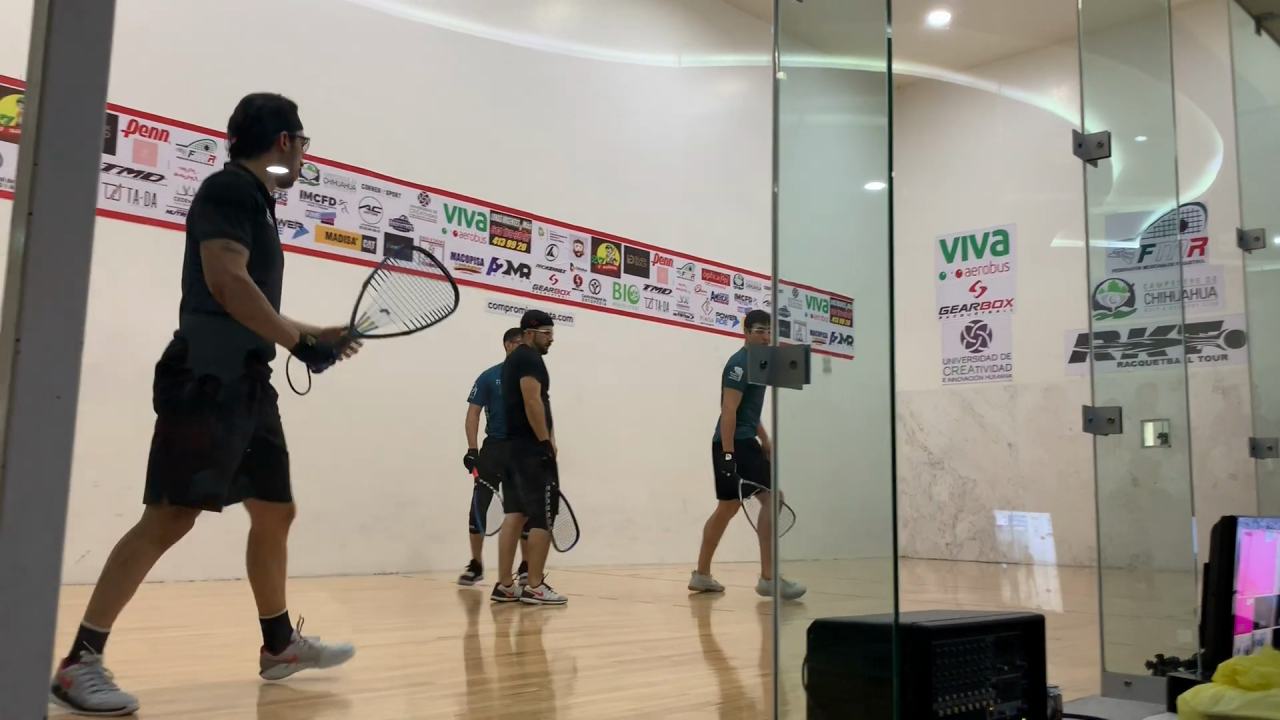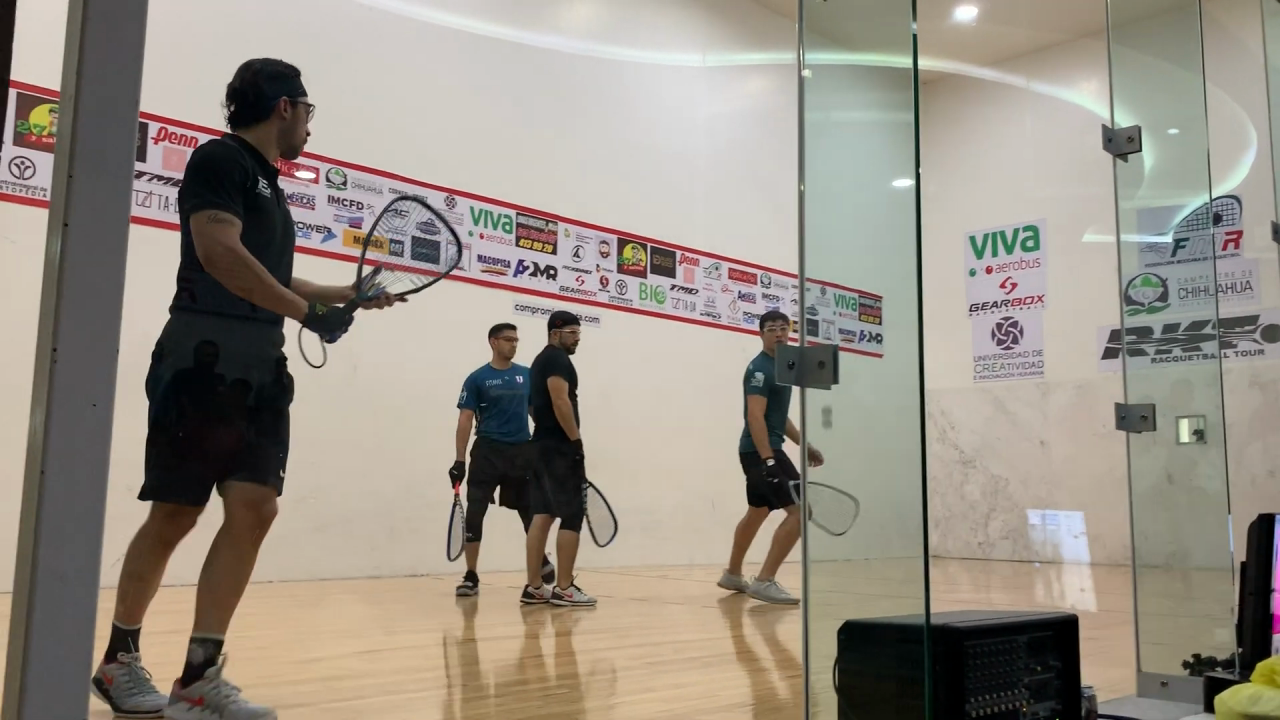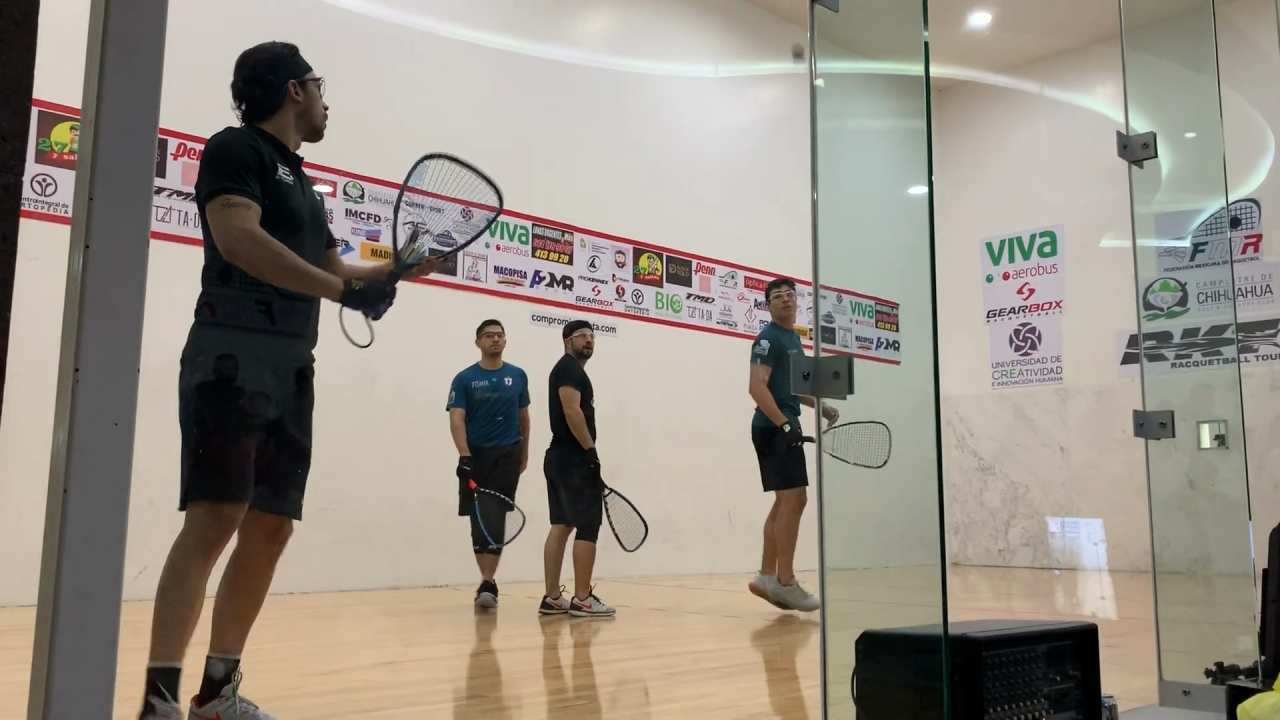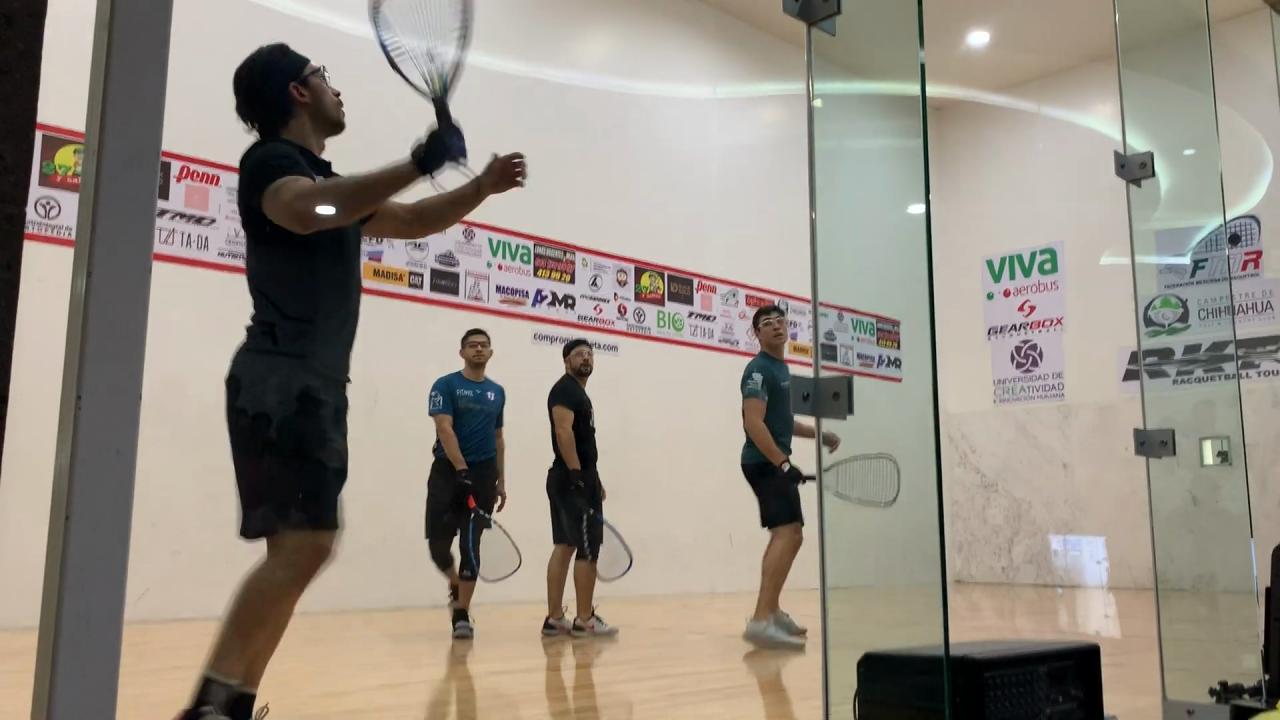
dt=0.3s
person 1, frame 1
left shoulder: (251, 200)
right shoulder: (232, 188)
right elbow: (226, 279)
left wrist: (311, 334)
right wrist: (299, 341)
left hip: (243, 380)
right hip: (211, 375)
left knee: (274, 513)
right knee: (171, 516)
left ankle: (280, 642)
right ankle: (82, 660)
person 1, frame 2
left shoulder: (269, 187)
right shoulder: (219, 157)
right elbow: (217, 250)
left wrist: (346, 294)
right wrist: (306, 311)
left hip: (260, 368)
right hip: (201, 358)
left knee: (254, 508)
right knee: (174, 515)
right ankle: (120, 657)
person 1, frame 3
left shoulder: (300, 182)
right shoulder: (234, 149)
left elbow: (332, 268)
right elbow: (238, 239)
left wrist: (396, 270)
right wrist: (343, 289)
left hip: (289, 373)
right hip: (230, 363)
left knee: (268, 532)
right knee: (216, 521)
person 1, frame 4
left shoulder: (328, 183)
right shoulder: (268, 158)
left elbow: (412, 222)
right elbow: (305, 211)
left wrist: (481, 186)
right wrist: (415, 164)
left hip: (315, 389)
right hip: (281, 385)
left knee: (298, 552)
right knee: (305, 546)
person 2, frame 1
right shoulder: (741, 362)
right elbow: (728, 410)
left wrist: (766, 441)
right wrist: (729, 453)
left hip: (735, 443)
right hip: (735, 443)
left knee: (726, 508)
right knee: (771, 499)
left ankle: (701, 574)
right ankle: (769, 578)
person 2, frame 2
left shoulder: (780, 367)
right shoulder: (759, 368)
right elbow: (755, 417)
left wrist: (804, 445)
right wrist: (769, 459)
left hip: (768, 451)
right hip: (761, 452)
left knee: (757, 514)
right knee: (798, 511)
left ankle: (733, 574)
right ankle: (764, 581)
person 2, frame 3
left shoulder: (794, 338)
right shoulder: (767, 339)
right elbow: (757, 387)
left wrist: (819, 405)
right wrist: (785, 423)
left hip: (785, 427)
right hip: (773, 428)
left knee: (784, 502)
right knee: (794, 499)
left ankle: (767, 577)
right ankle: (785, 582)
person 2, frame 4
left shoulder: (781, 367)
right shoulder: (759, 369)
right elbow: (754, 423)
left wrist: (817, 433)
right wrist: (783, 463)
left hip: (770, 463)
right hip: (765, 463)
left knee: (782, 537)
right knee: (789, 535)
left ankle: (771, 613)
right ankle: (762, 621)
person 3, frame 1
left shoulder: (511, 359)
right shoulder: (530, 358)
right elbow: (533, 402)
right wrist: (546, 443)
left hip: (512, 445)
right hip: (530, 448)
left knee: (516, 515)
right knee: (543, 517)
left ankle: (505, 585)
right ankle: (535, 587)
person 3, frame 2
left shoulder: (542, 360)
right shoulder: (557, 359)
right elbow: (561, 401)
right wrist: (577, 442)
left hip: (541, 446)
right hip: (558, 448)
left knee: (543, 516)
right knee: (572, 516)
left ankle: (534, 587)
right ankle: (564, 589)
person 3, frame 3
left shoulder: (566, 369)
right shoulder: (570, 368)
right elbow: (572, 410)
right wrist: (591, 451)
left hip: (559, 457)
right hip: (574, 459)
left knee: (561, 526)
right knee: (587, 526)
left ankle: (552, 598)
right ankle: (583, 599)
person 3, frame 4
left shoulder: (577, 391)
right shoulder: (565, 388)
right elbow: (563, 431)
left wrist: (592, 476)
right wrist: (577, 474)
left hip: (567, 479)
right hip: (572, 479)
left knee: (564, 547)
right knee: (588, 547)
left ankle: (555, 618)
right ankle: (585, 620)
person 4, frame 1
right shoulder: (489, 377)
right elbow: (473, 414)
right wrist: (472, 449)
right hip: (495, 447)
left knee: (522, 509)
right knee: (479, 505)
left ankle: (526, 565)
right ankle: (476, 564)
person 4, frame 2
left shoulder: (526, 375)
right shoulder: (476, 379)
right elbow: (465, 421)
right wrist: (459, 461)
left hip: (521, 450)
right hip: (487, 450)
left knee: (530, 511)
right knee: (474, 510)
left ankle: (542, 558)
right ankle: (471, 576)
person 4, frame 3
left shoulder: (518, 376)
right shoulder: (464, 379)
left elbow: (523, 416)
right elbow: (457, 420)
left wrist: (525, 454)
right wrist: (464, 457)
left hip: (507, 454)
right hip: (475, 456)
left knee: (495, 519)
right knee: (478, 524)
left ankle: (488, 583)
right ankle: (487, 583)
person 4, frame 4
left shoulder: (497, 392)
right shoulder: (446, 384)
right elbow: (444, 429)
left wrist: (499, 480)
right wrist: (462, 469)
left hip: (482, 473)
right hip: (446, 471)
left knee: (470, 543)
right knee: (437, 540)
left ankle: (461, 614)
right ankle: (456, 585)
